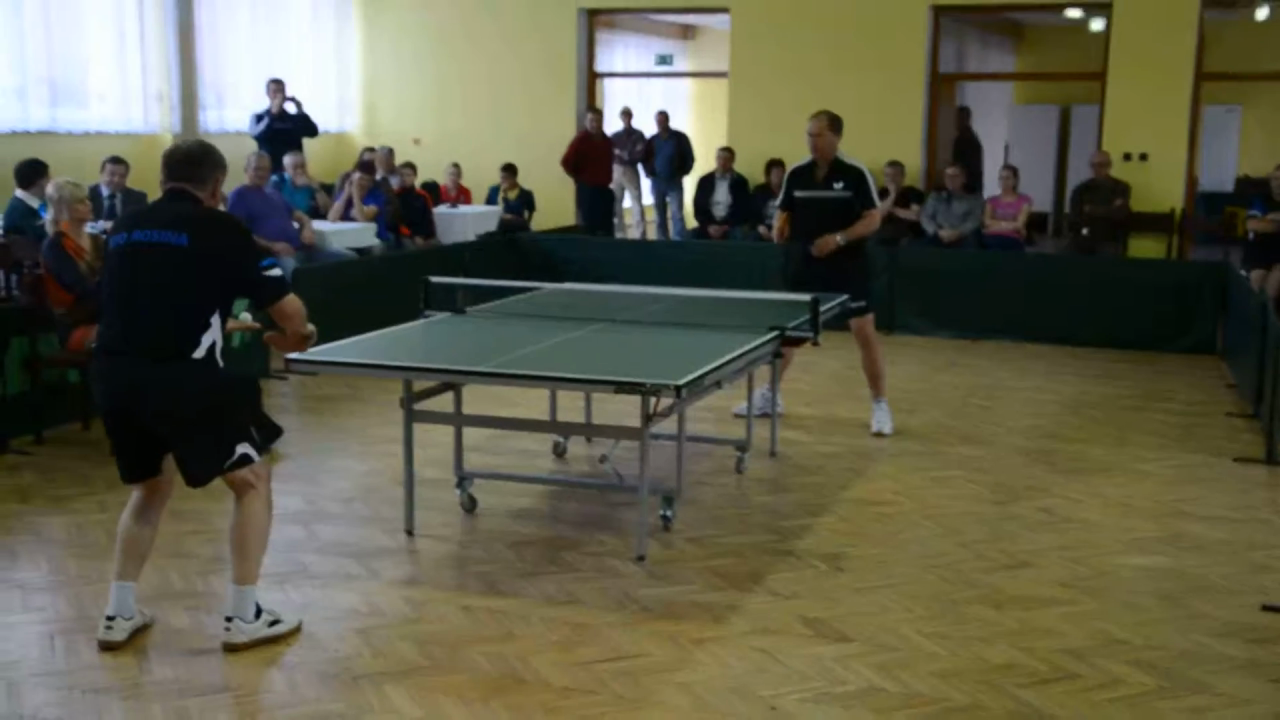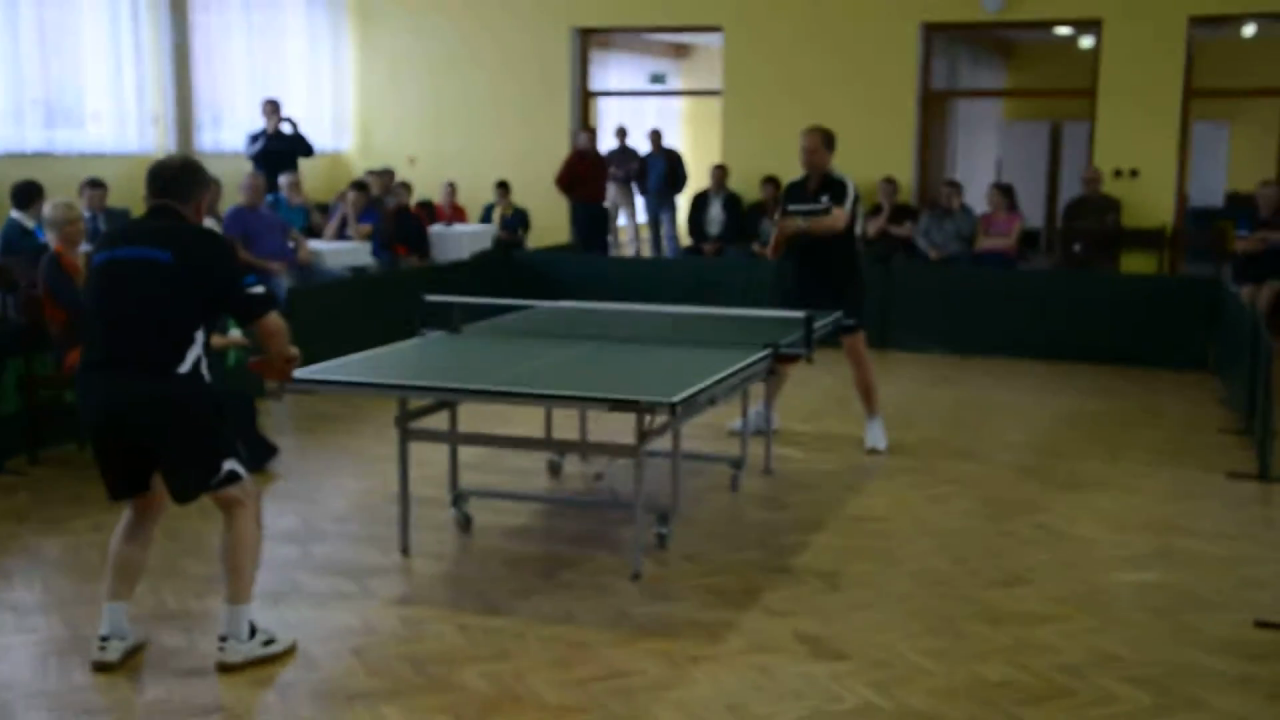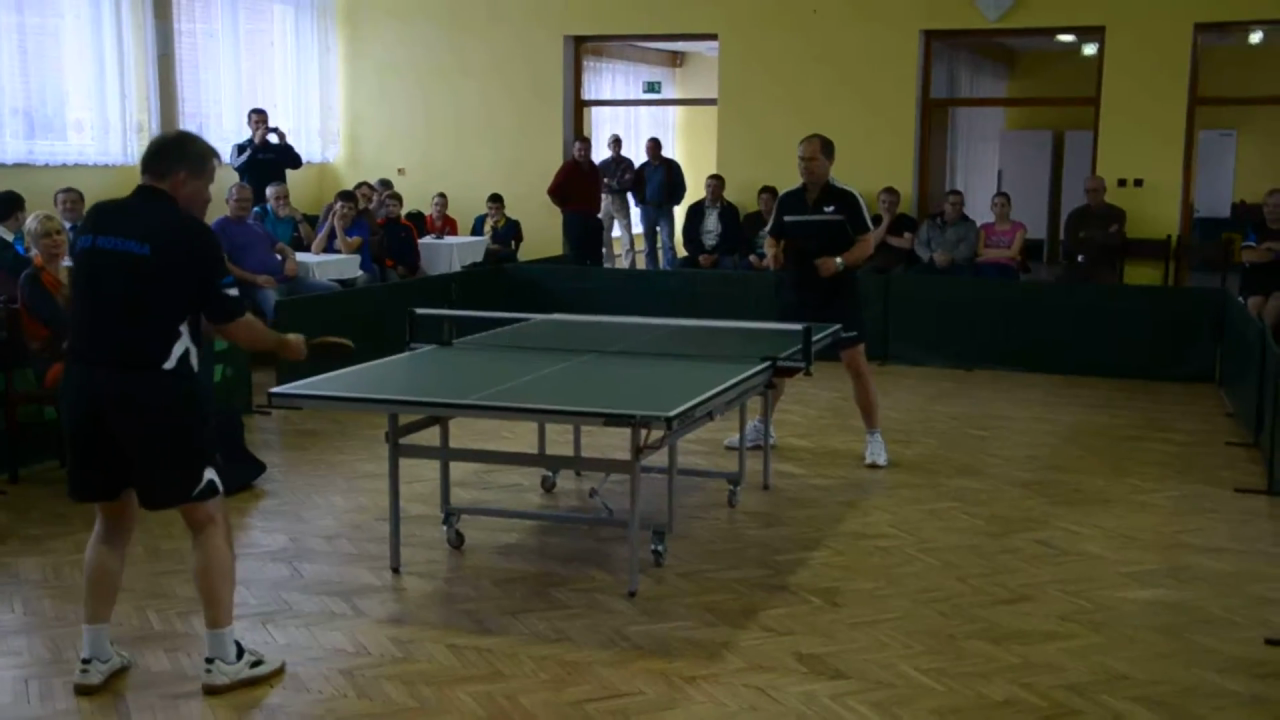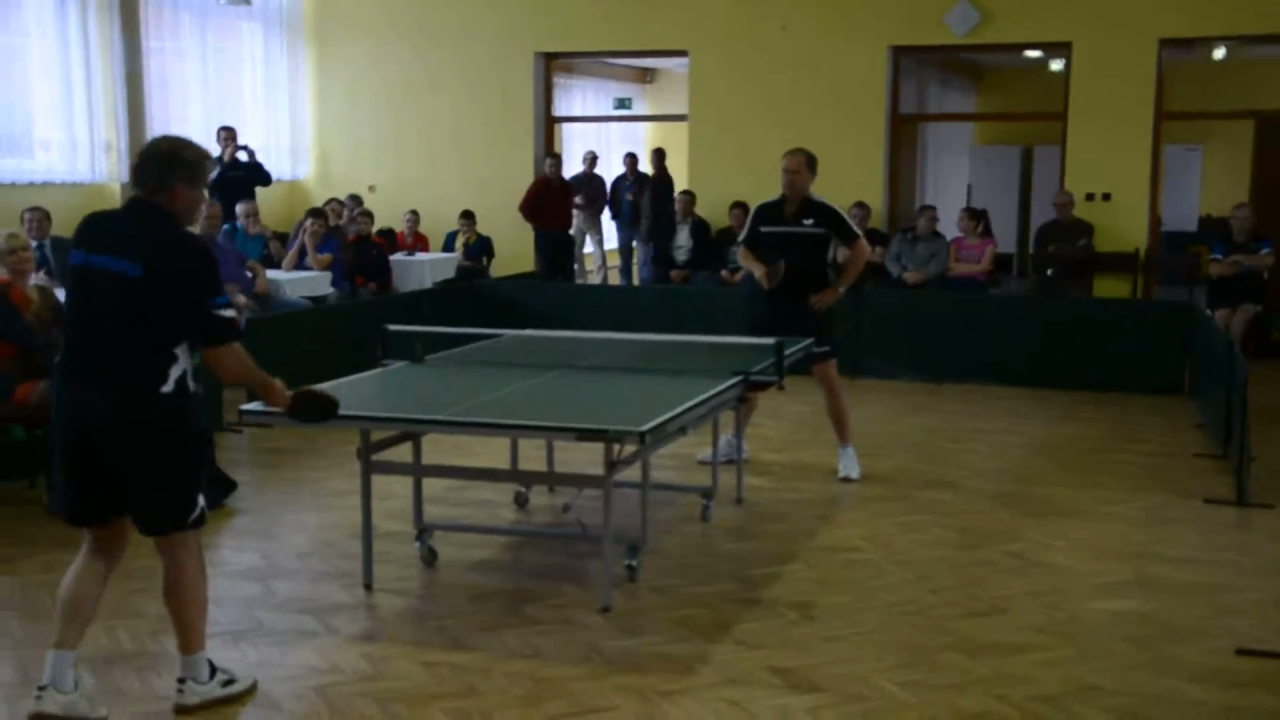
dt=1s
person 1, frame 1
left shoulder: (124, 228)
right shoulder: (220, 229)
right elbow: (289, 309)
right wrist: (297, 335)
left hip: (114, 377)
right hip: (182, 379)
left knee: (152, 486)
right knee: (253, 481)
left ankle: (119, 614)
right ankle: (243, 617)
person 1, frame 2
left shoulder: (109, 246)
right shoulder: (205, 245)
right elbow: (270, 325)
right wrist: (282, 357)
left hip: (101, 393)
right hip: (168, 393)
left knee: (143, 504)
right knee: (242, 499)
left ankle: (112, 635)
right ankle: (238, 636)
person 1, frame 3
left shoulder: (95, 221)
right shoulder: (188, 233)
right elbow: (233, 324)
left wrist: (186, 322)
right wrist: (285, 345)
left hip: (85, 385)
right hip: (154, 390)
left knee: (113, 519)
right knee: (208, 518)
left ankle: (94, 657)
right ankle: (223, 658)
person 1, frame 4
left shoulder: (89, 232)
right shoulder: (185, 251)
right elbow: (221, 354)
left wrist: (207, 307)
right wrist: (268, 388)
left hip: (81, 405)
right hip: (149, 412)
left knee: (100, 545)
right knee: (180, 544)
person 2, frame 1
left shoulder: (856, 174)
right shoulder: (796, 174)
left elbow: (873, 220)
right elbow: (784, 212)
left wrist: (839, 238)
right wrist: (780, 229)
left hip: (848, 267)
right hip: (804, 266)
left knee: (865, 334)
left ankle: (880, 406)
right ankle: (770, 394)
person 2, frame 2
left shoulder: (843, 187)
right shoulder: (792, 189)
left elbow: (837, 223)
right elbow: (784, 230)
left wrist: (800, 224)
right wrist: (776, 243)
left hip: (839, 283)
right hip: (799, 282)
left knee: (855, 351)
left ankle: (874, 423)
right ankle: (765, 413)
person 2, frame 3
left shoulder: (847, 199)
right shoulder: (786, 200)
left elbow: (866, 244)
right elbow: (772, 239)
left wrist: (839, 262)
right wrist: (773, 254)
left hip: (838, 296)
right hip: (795, 295)
left knee: (856, 365)
left ankle: (874, 438)
right ankle: (762, 427)
person 2, frame 4
left shoulder: (826, 213)
right shoulder: (763, 212)
left elbow: (860, 249)
right elbow: (744, 251)
left wrist: (838, 289)
right wrist: (757, 269)
left hip: (811, 309)
right hip: (769, 308)
left knee: (828, 380)
left ankle: (846, 452)
right ankle: (735, 441)
